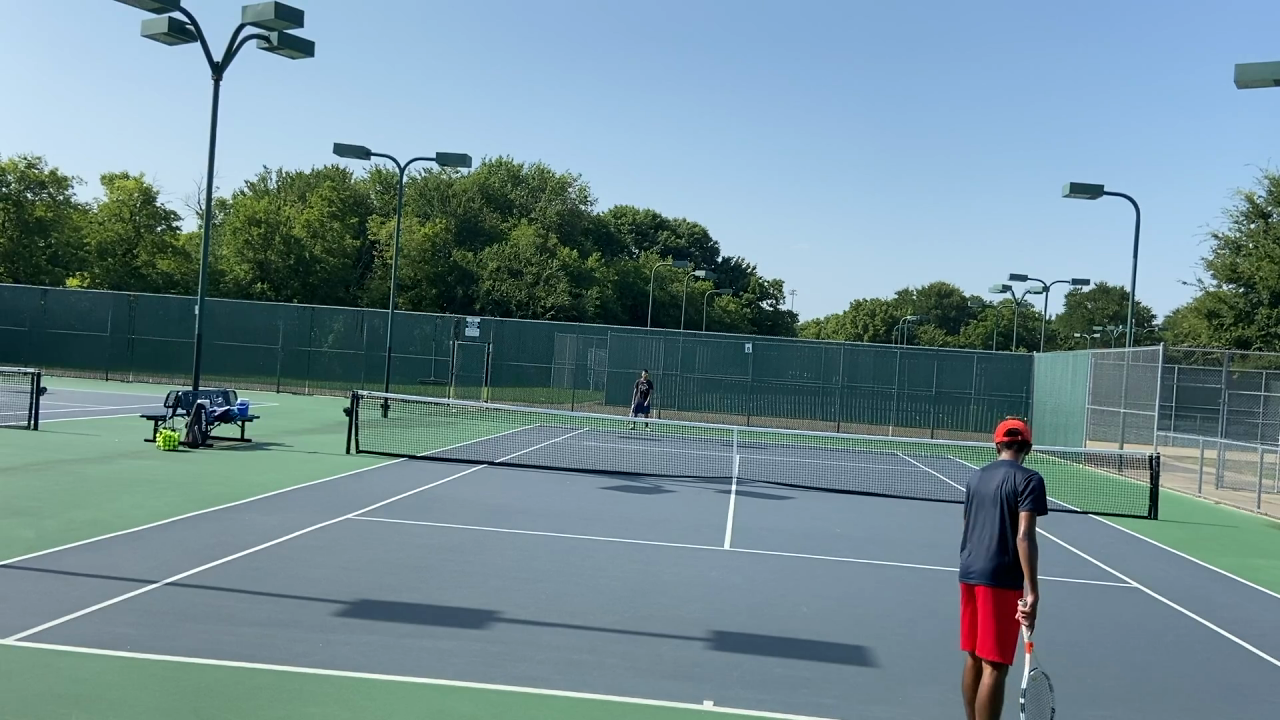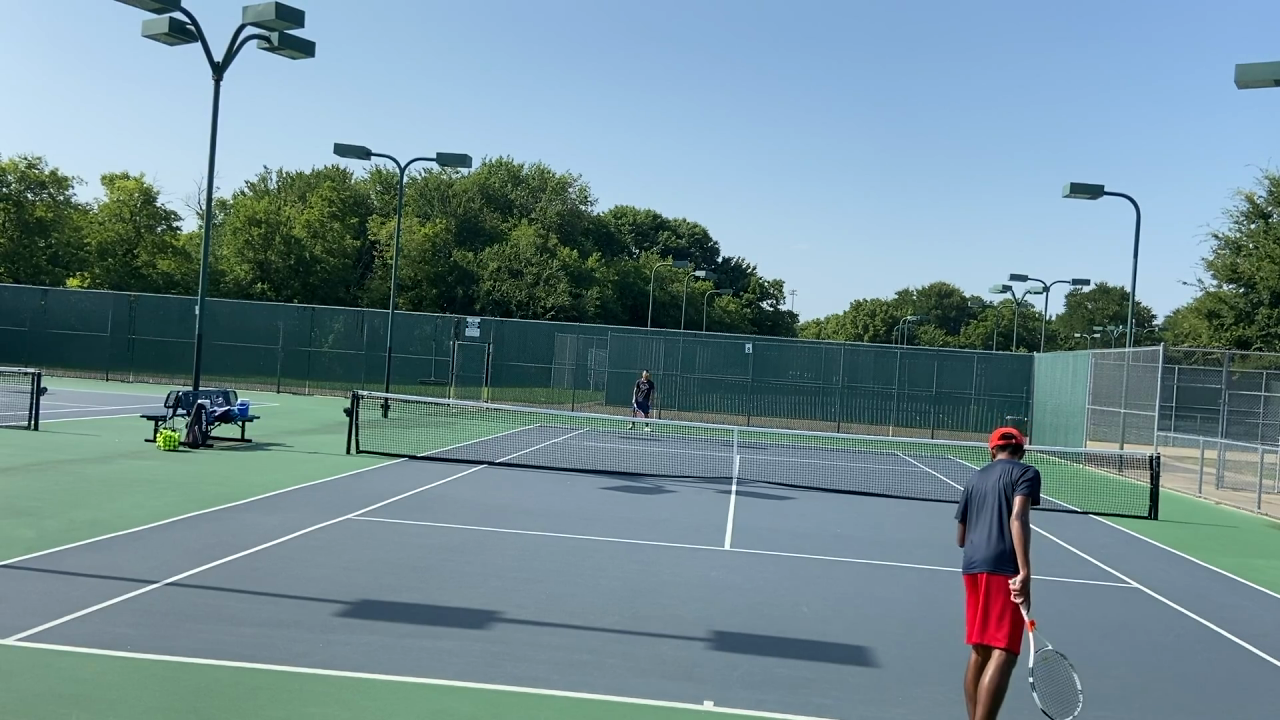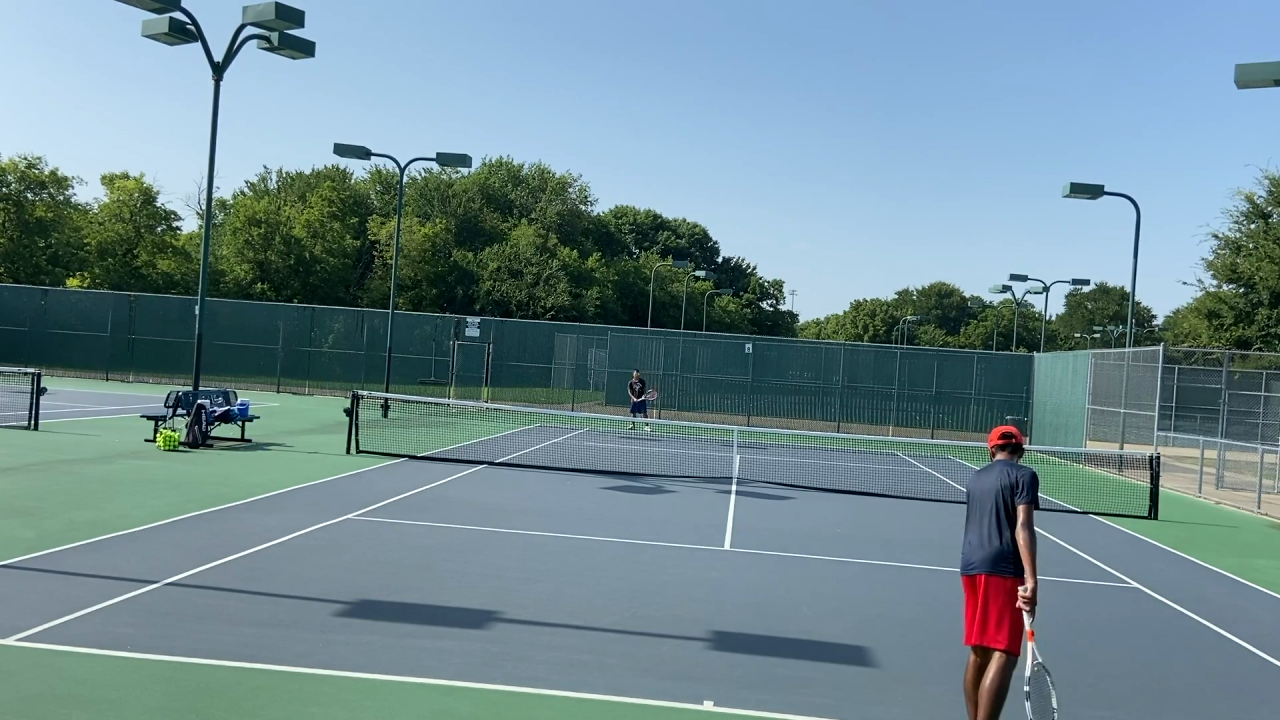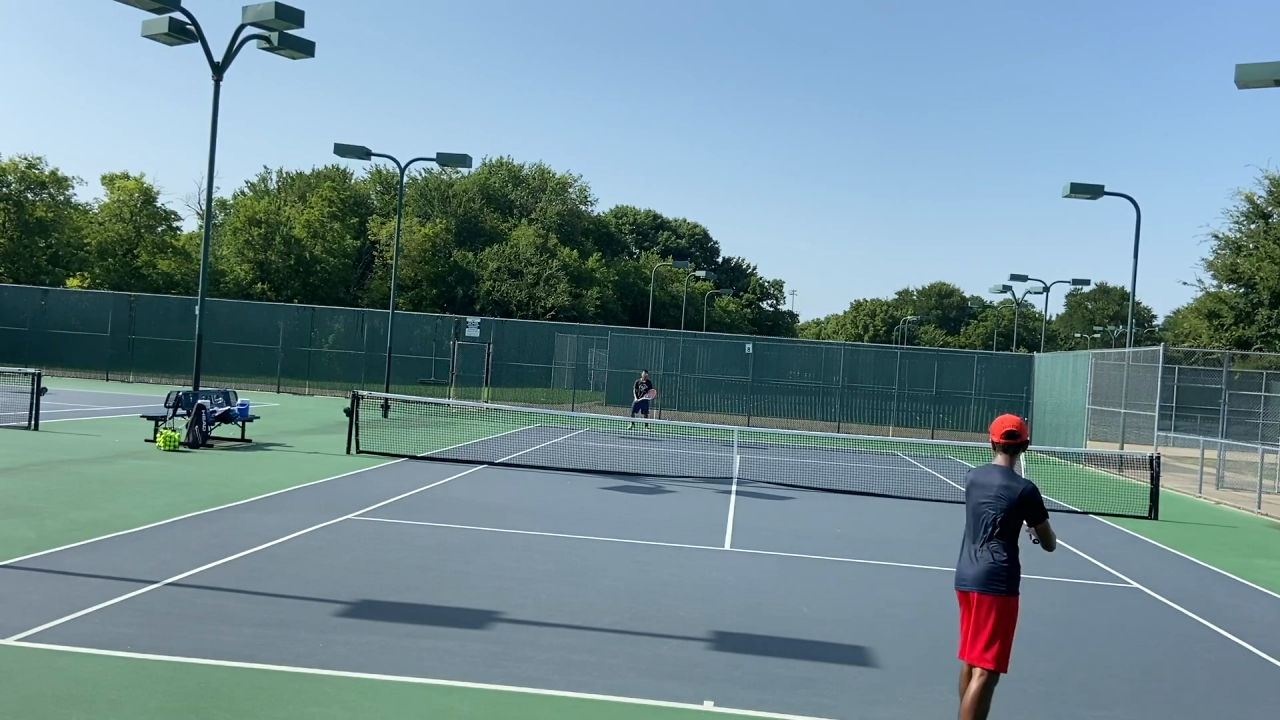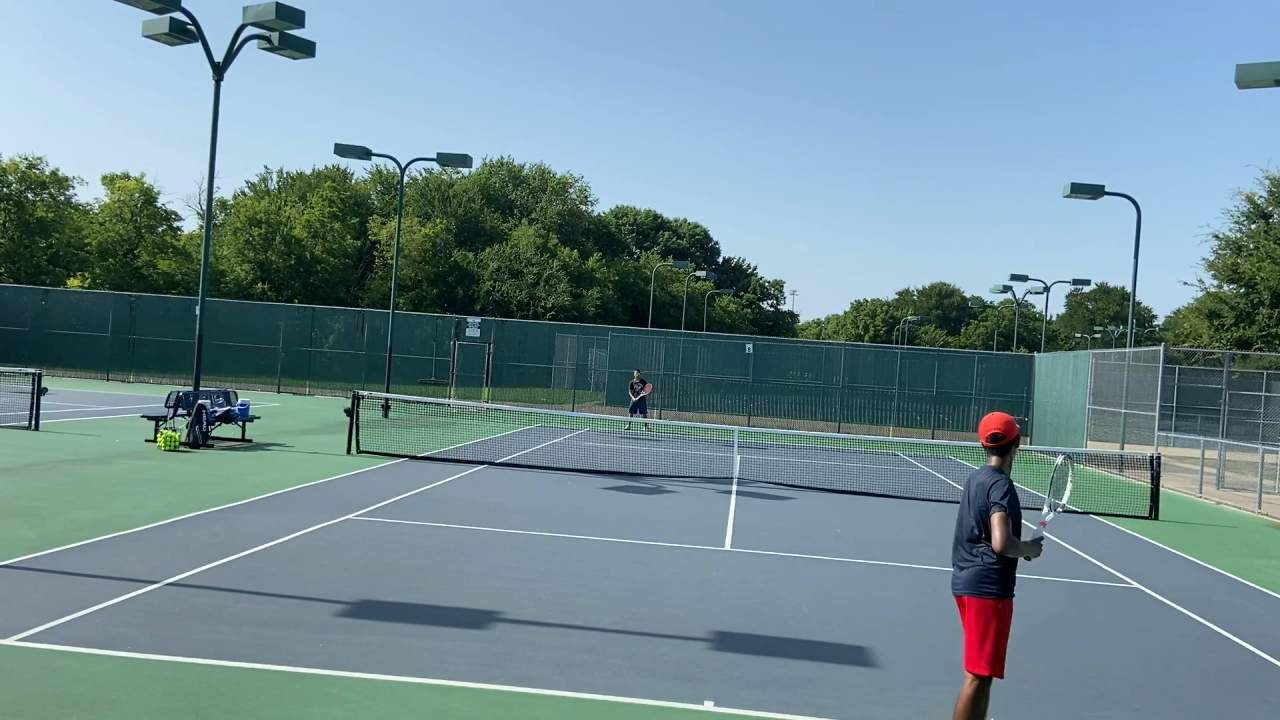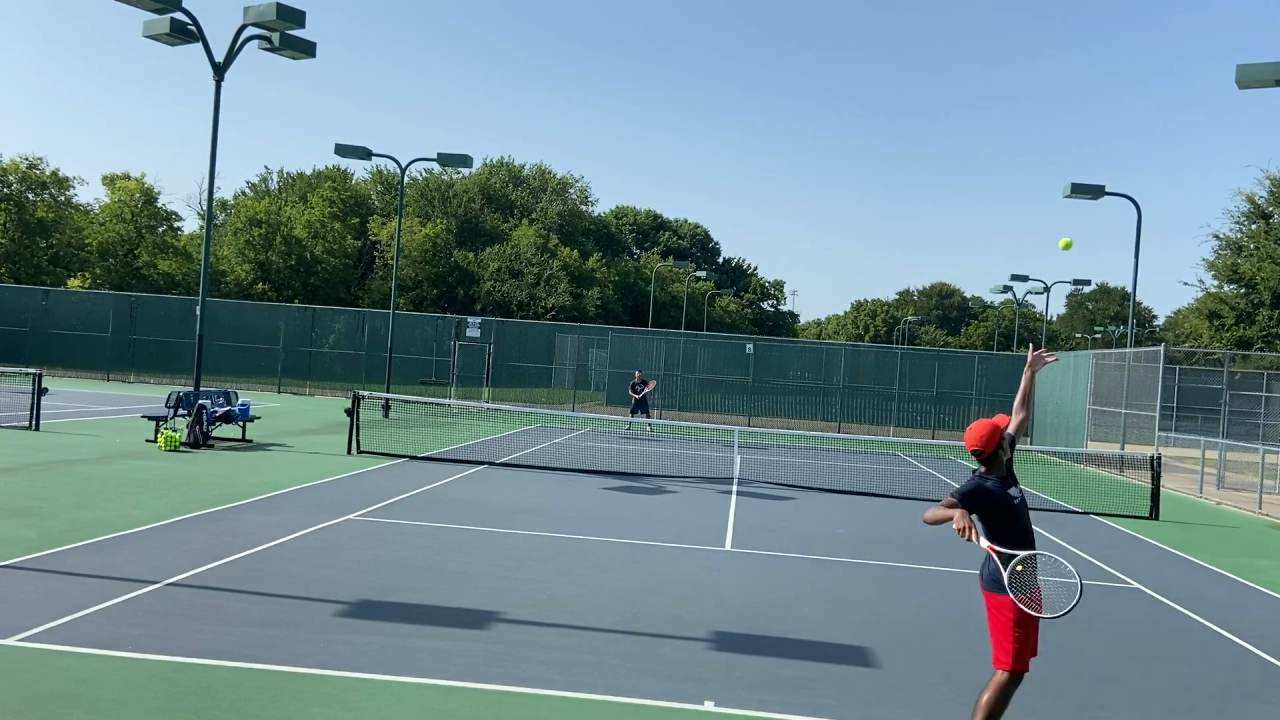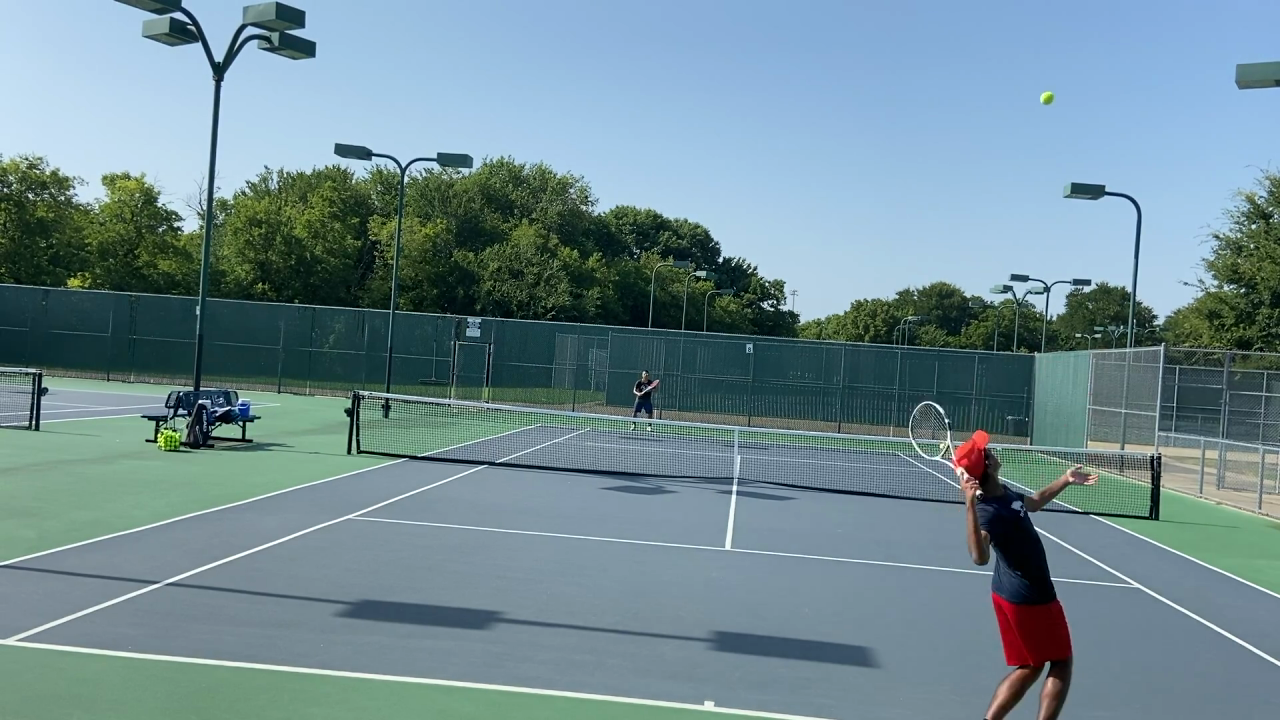
dt=0.5s
person 1, frame 1
left shoulder: (978, 477)
right shoulder: (1029, 479)
right elbow: (1024, 537)
right wrist: (1032, 593)
left hip: (969, 572)
right hip: (1001, 579)
left knee: (975, 657)
right knee: (995, 666)
person 1, frame 2
left shoulder: (975, 478)
right shoulder: (1026, 473)
right elbow: (1018, 518)
right wrist: (1024, 571)
left hip: (972, 566)
right hip: (1002, 568)
left knee: (980, 651)
right knee: (1002, 654)
person 1, frame 3
left shoulder: (976, 478)
right shoulder: (1024, 475)
right elbow: (1023, 527)
right wrist: (1031, 580)
left hip: (971, 566)
right hip: (1001, 570)
left knee: (979, 653)
right knee: (1002, 656)
person 1, frame 4
left shoulder: (973, 477)
right shoulder: (1024, 489)
right elbow: (1048, 543)
right wrist: (1043, 533)
left hip: (966, 578)
right hip: (997, 583)
left knee: (971, 661)
right knee: (986, 672)
person 1, frame 5
left shoulder: (977, 478)
right shoulder: (1001, 484)
right elbow: (1001, 544)
right wrist: (1031, 548)
left hip: (967, 582)
right hip: (986, 587)
left knee: (982, 669)
right knee: (979, 675)
person 1, frame 6
left shoulder: (1002, 468)
right shoulder: (978, 488)
left elbow: (1020, 416)
right elbow: (930, 514)
left wrist: (1029, 372)
right wrist: (957, 514)
right hip: (1008, 588)
left knee: (1013, 666)
right knee: (1010, 672)
person 1, frame 7
left shoulder: (997, 492)
right shoulder: (986, 511)
left elbow: (1033, 501)
right elbow: (979, 557)
left wrist: (1065, 480)
right wrist: (970, 507)
left hip: (1008, 593)
right hip: (1028, 598)
left knee: (1026, 670)
right knee: (1060, 664)
